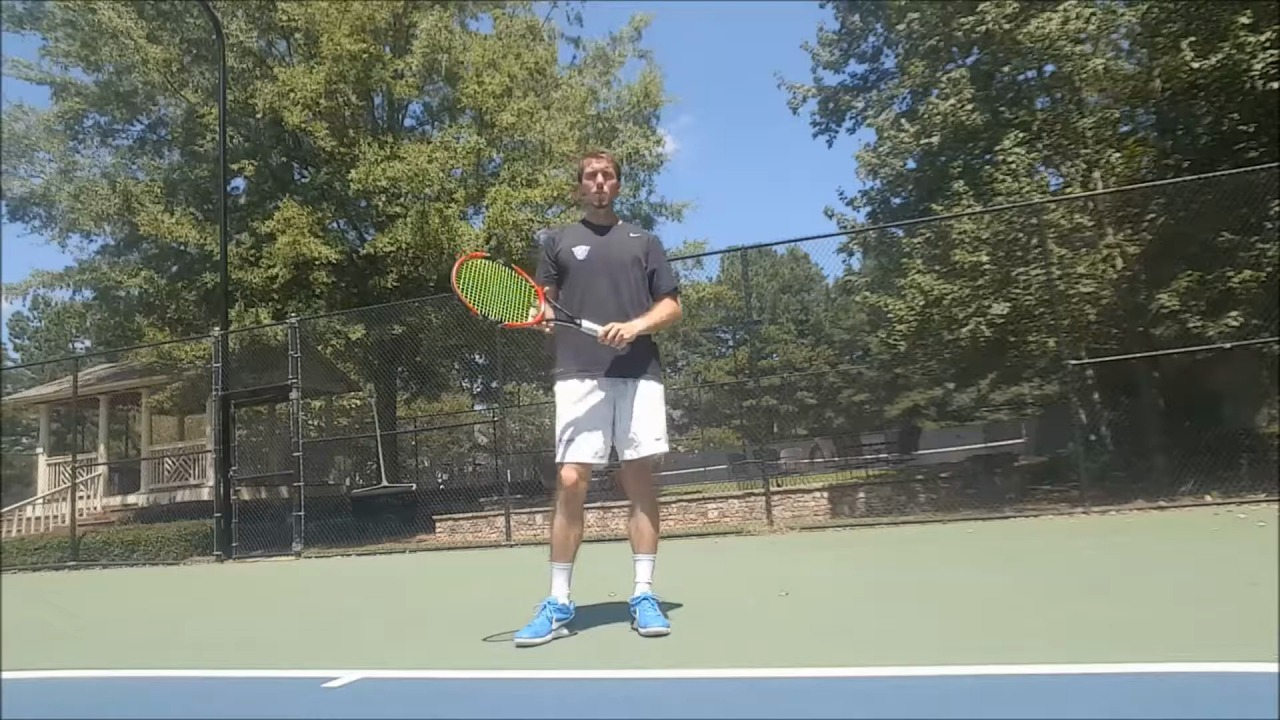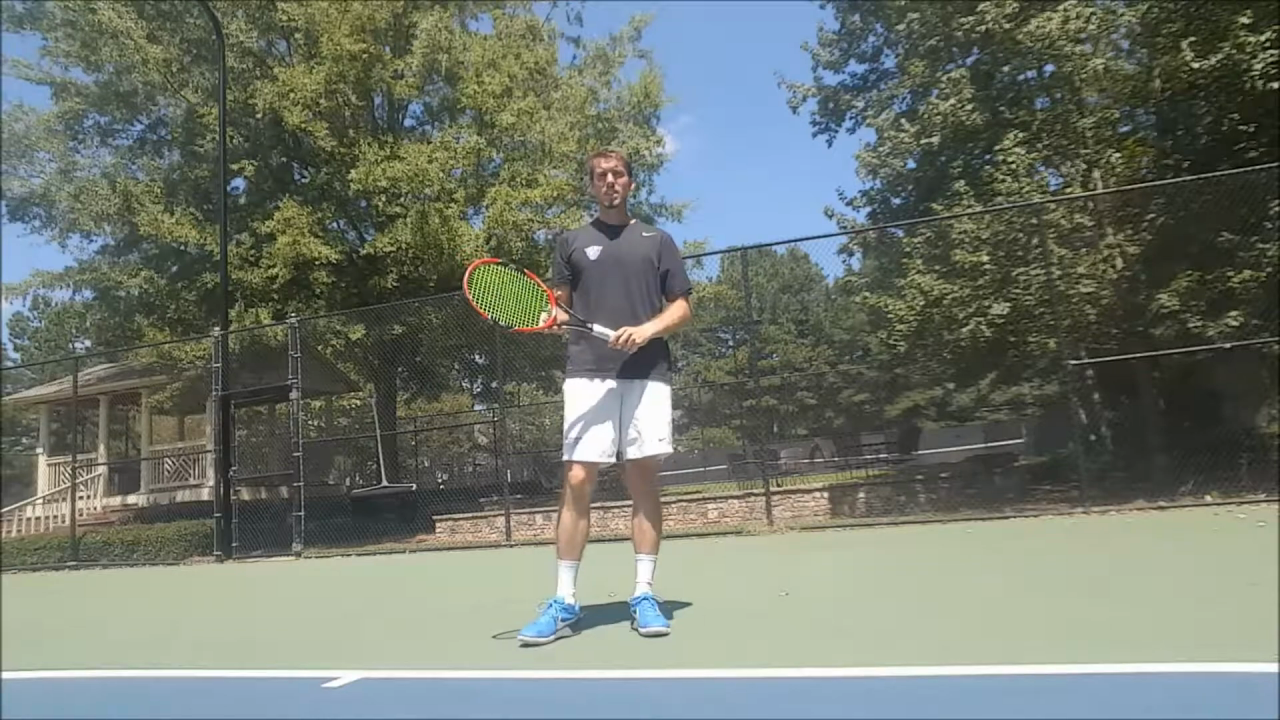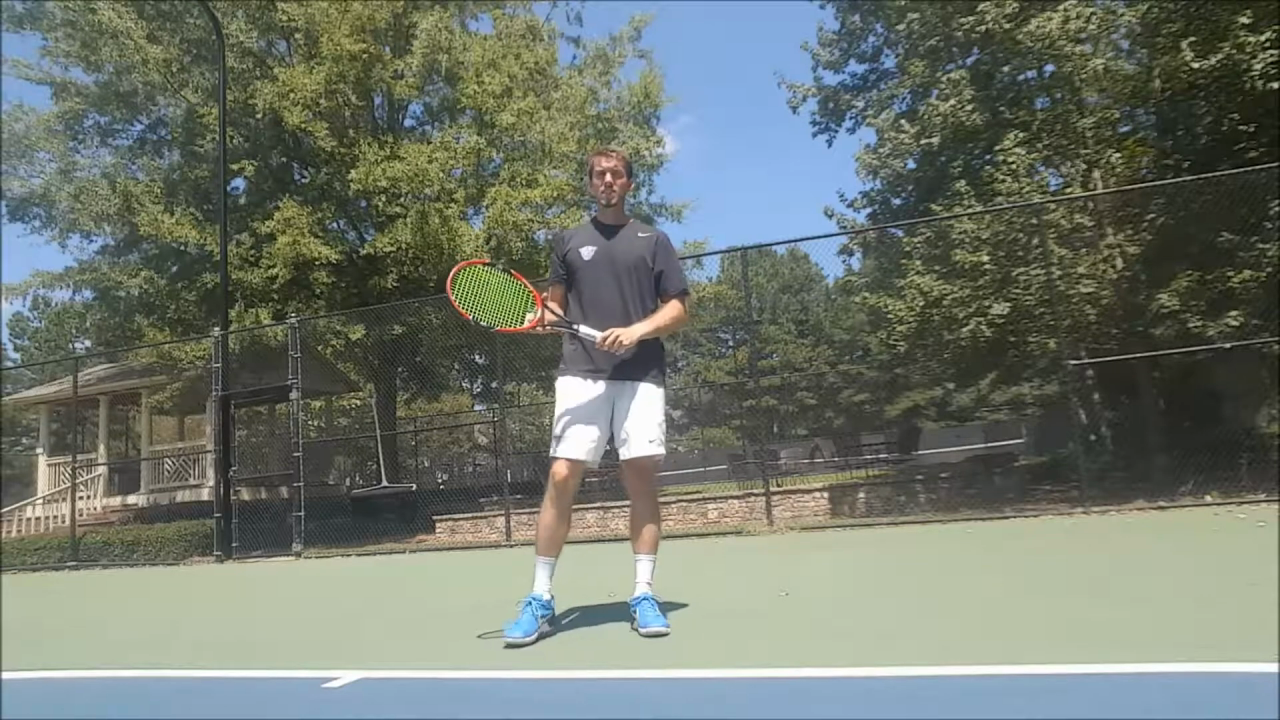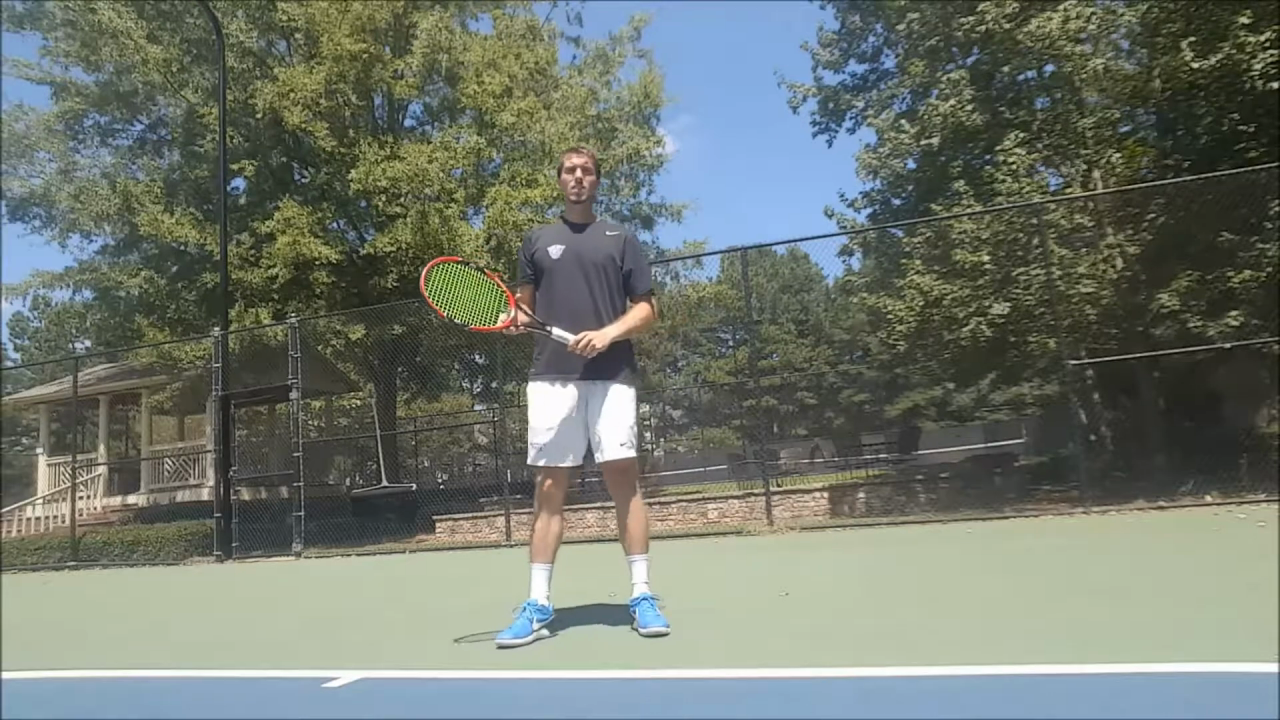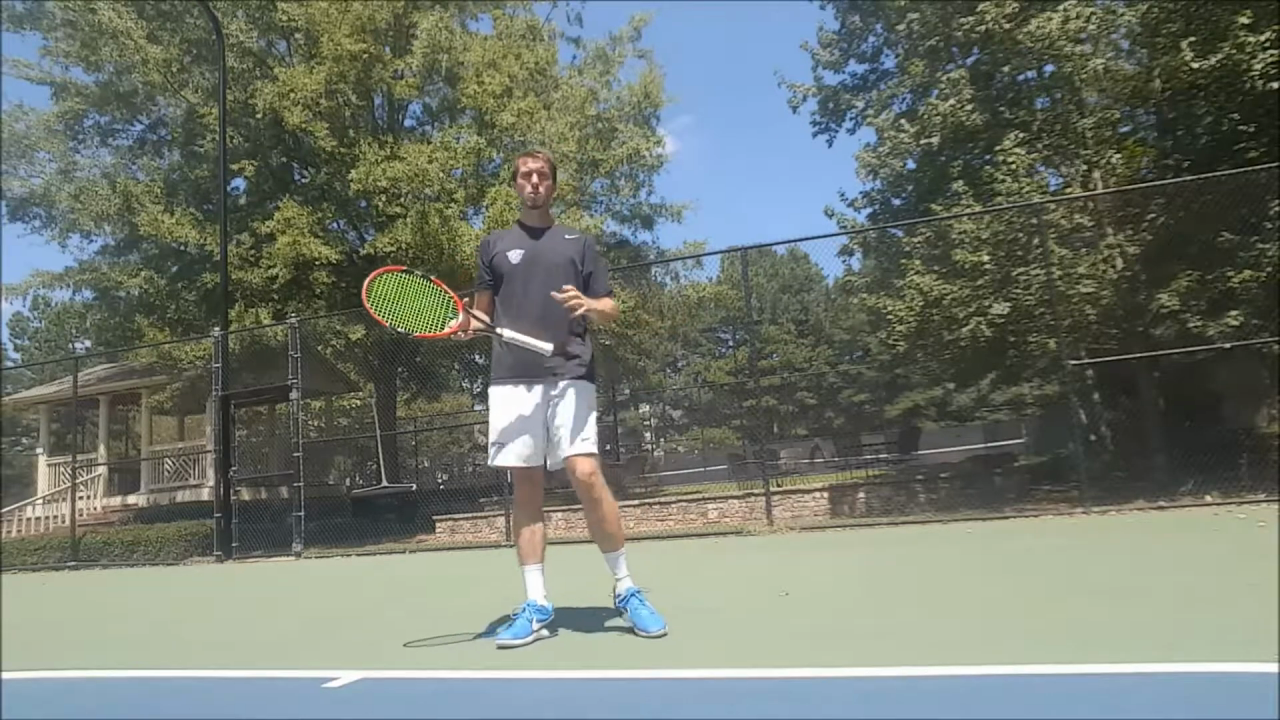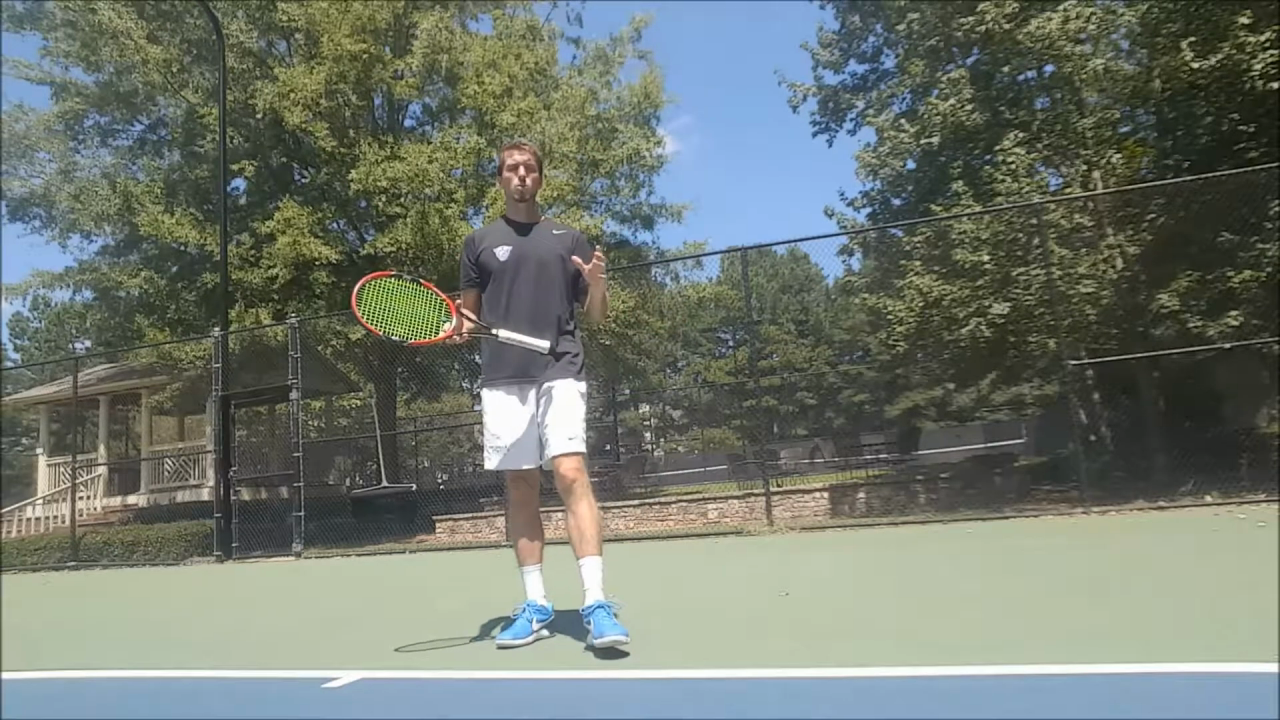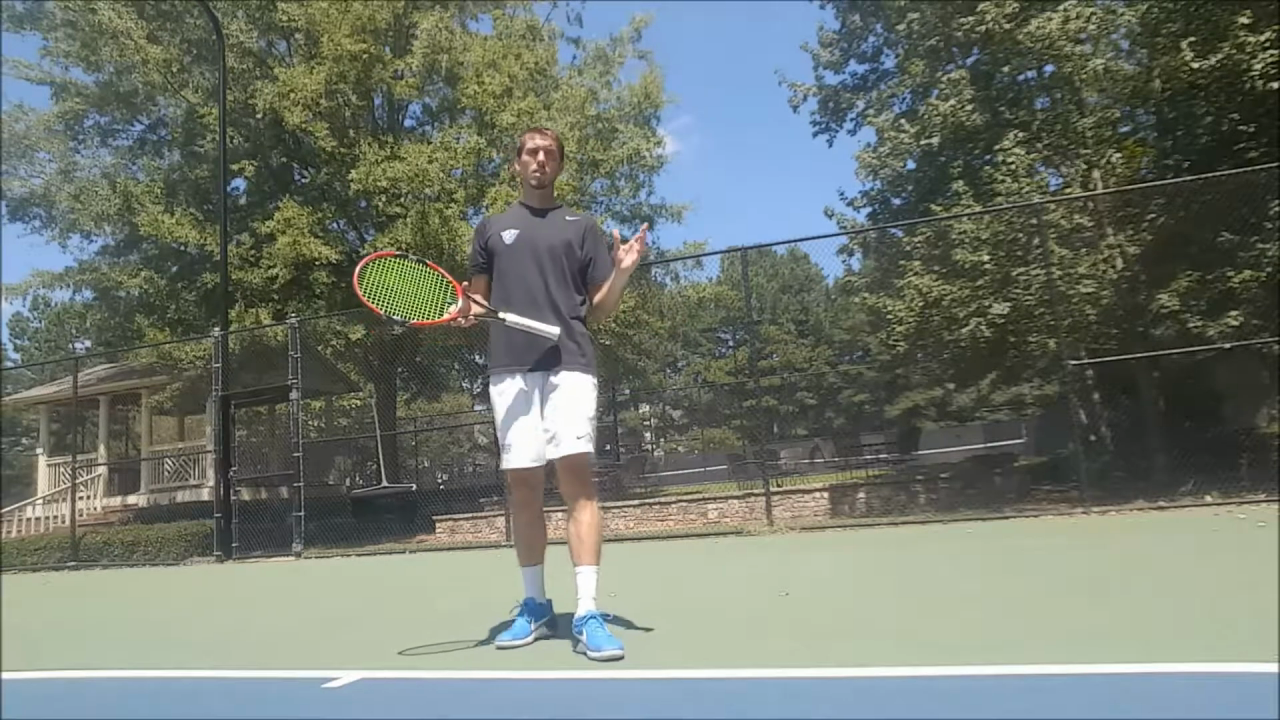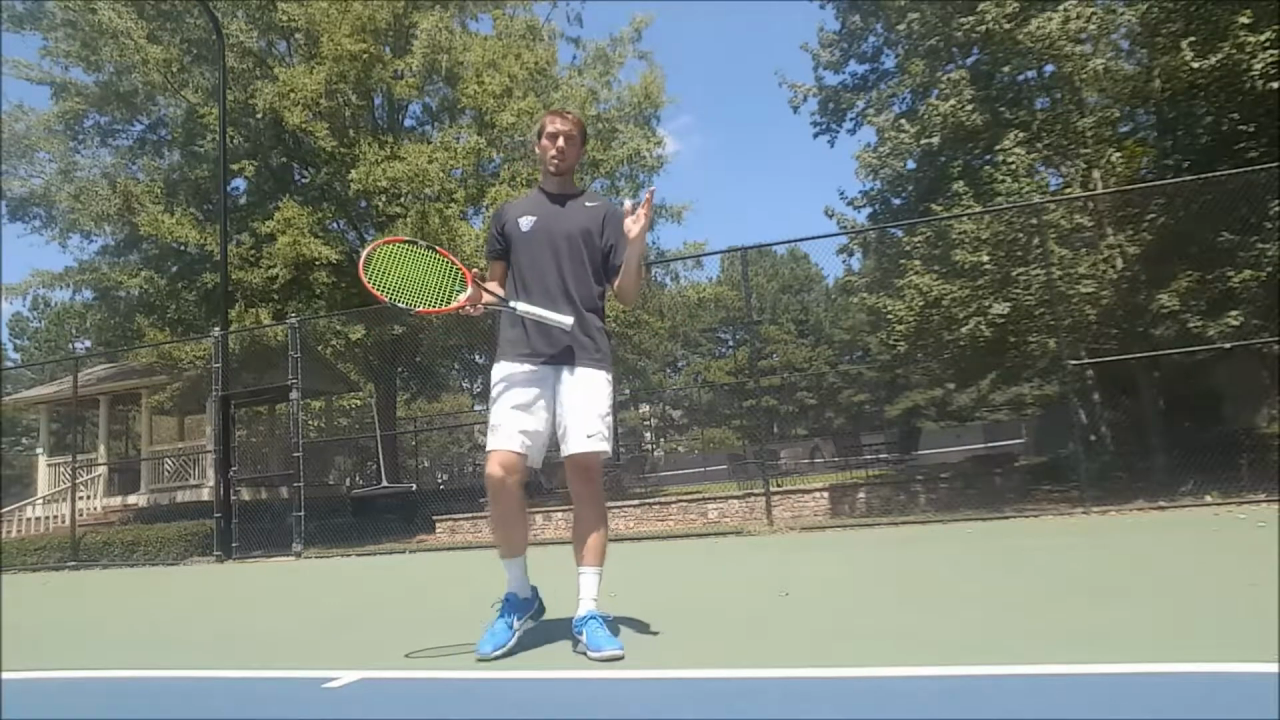
dt=0.4s
person 1, frame 1
left shoulder: (644, 241)
right shoulder: (557, 241)
left elbow: (671, 306)
left wrist: (635, 325)
right wrist: (540, 316)
left hip: (639, 375)
right hip: (579, 376)
left knee: (639, 480)
right knee: (571, 482)
left ankle: (643, 595)
right ankle: (557, 603)
person 1, frame 2
left shoulder: (657, 240)
right shoulder: (572, 242)
left elbow: (682, 307)
right elbow: (560, 305)
left wrist: (647, 329)
right wrist: (553, 317)
left hip: (647, 375)
right hip: (588, 375)
left knee: (643, 479)
right knee: (578, 482)
left ankle: (644, 595)
right ankle: (564, 601)
person 1, frame 3
left shoulder: (653, 240)
right shoulder: (568, 241)
left elbow: (678, 308)
right elbow: (556, 301)
left wrist: (636, 331)
right wrist: (544, 316)
left hip: (639, 376)
right hip: (580, 375)
left knee: (640, 479)
right knee: (561, 479)
left ankle: (643, 595)
right ankle: (540, 599)
person 1, frame 4
left shoulder: (622, 240)
right shoulder: (537, 240)
left elbow: (646, 310)
right elbow: (525, 303)
left wrist: (606, 335)
right wrist: (513, 318)
left hip: (611, 376)
right hip: (552, 378)
left knee: (623, 479)
right knee: (549, 486)
left ankle: (642, 595)
right ankle: (538, 605)
person 1, frame 5
left shoulder: (580, 243)
right shoulder: (494, 245)
left elbow: (610, 313)
right elbow: (482, 311)
left wrist: (590, 306)
right wrist: (469, 323)
left hip: (570, 376)
right hip: (511, 379)
left knee: (586, 475)
right knee: (525, 485)
left ankle: (626, 590)
right ankle: (536, 605)
person 1, frame 6
left shoulder: (569, 239)
right shoulder: (479, 242)
left elbow: (595, 315)
right elbow: (469, 310)
left wrist: (598, 287)
right wrist: (461, 326)
left hip: (561, 374)
right hip: (503, 381)
left knee: (572, 476)
right knee: (521, 487)
left ankle: (595, 605)
right ankle: (535, 606)
person 1, frame 7
left shoulder: (582, 226)
right shoulder: (491, 228)
left elbow: (602, 307)
right elbow: (479, 296)
left wrist: (623, 272)
right wrist: (466, 309)
left hip: (570, 365)
right hip: (511, 370)
left knee: (575, 475)
right knee: (523, 485)
left ankle: (588, 613)
right ankle: (535, 604)
person 1, frame 8
left shoulder: (604, 212)
right shoulder: (509, 213)
left elbow: (627, 295)
right elbow: (496, 282)
left wrist: (635, 244)
right wrist: (478, 297)
left hip: (585, 360)
right hip: (519, 359)
left knee: (585, 476)
right knee: (500, 473)
left ankle: (588, 614)
right ankle: (519, 597)
